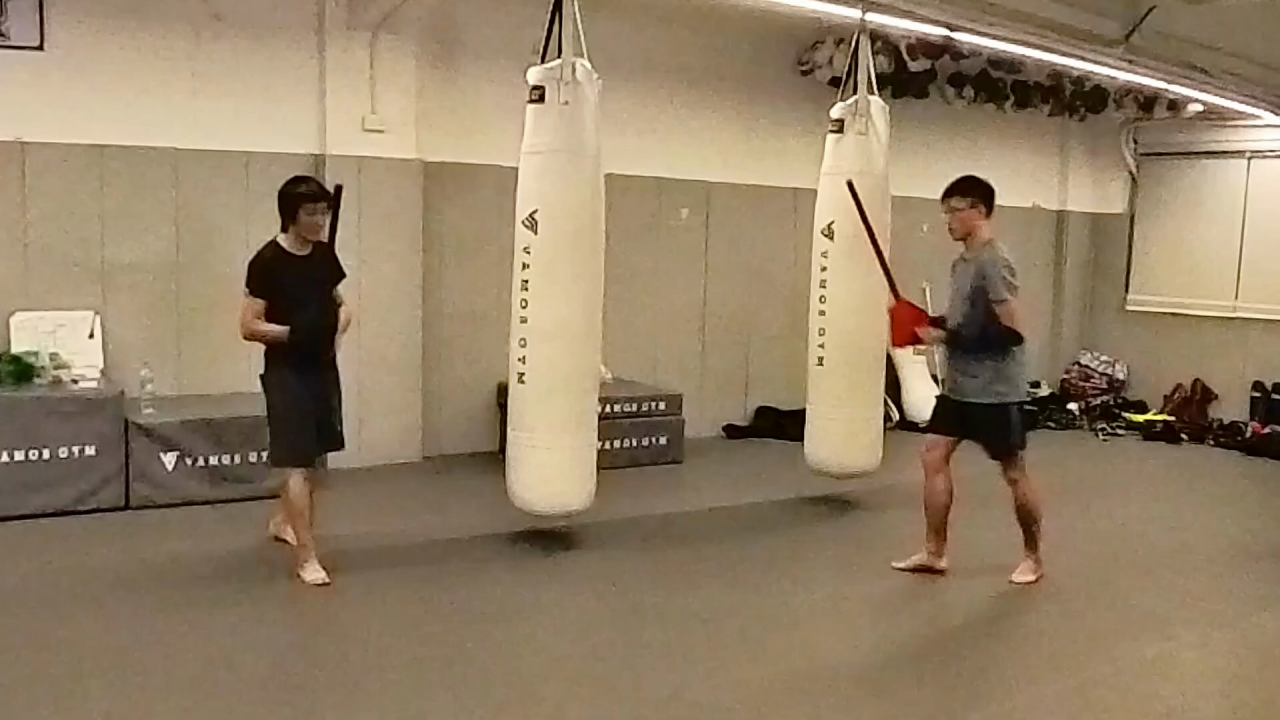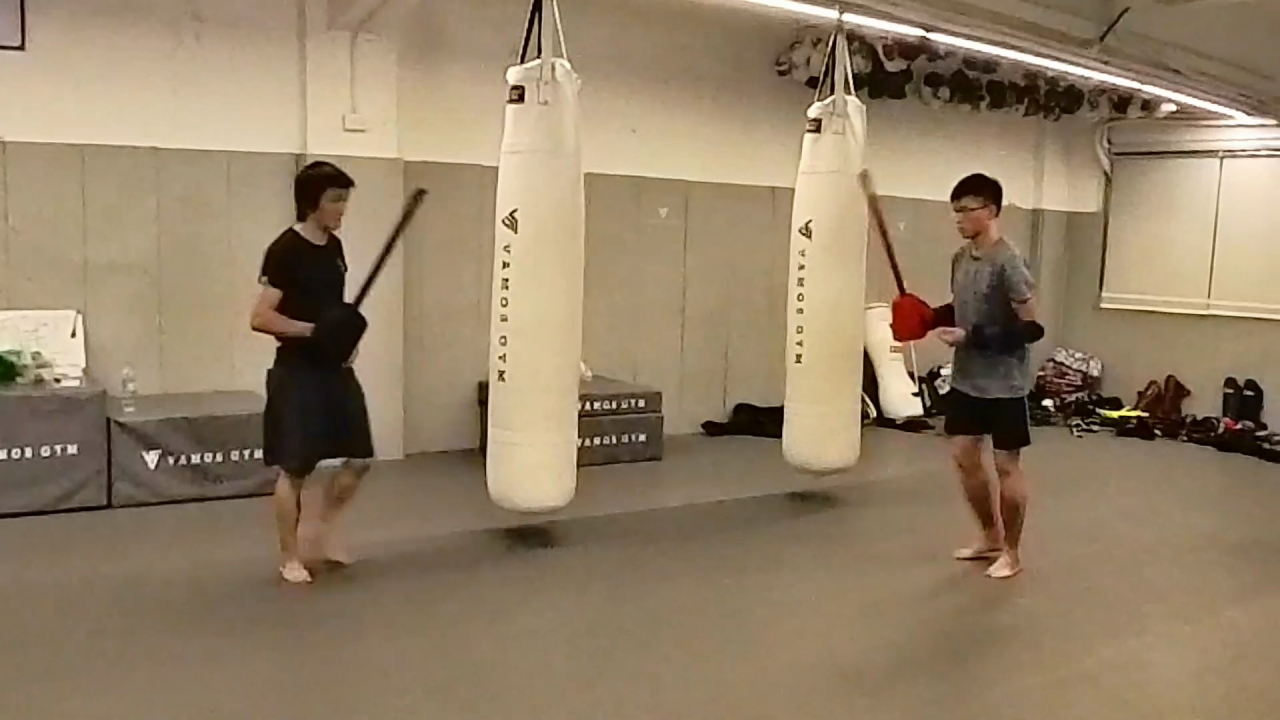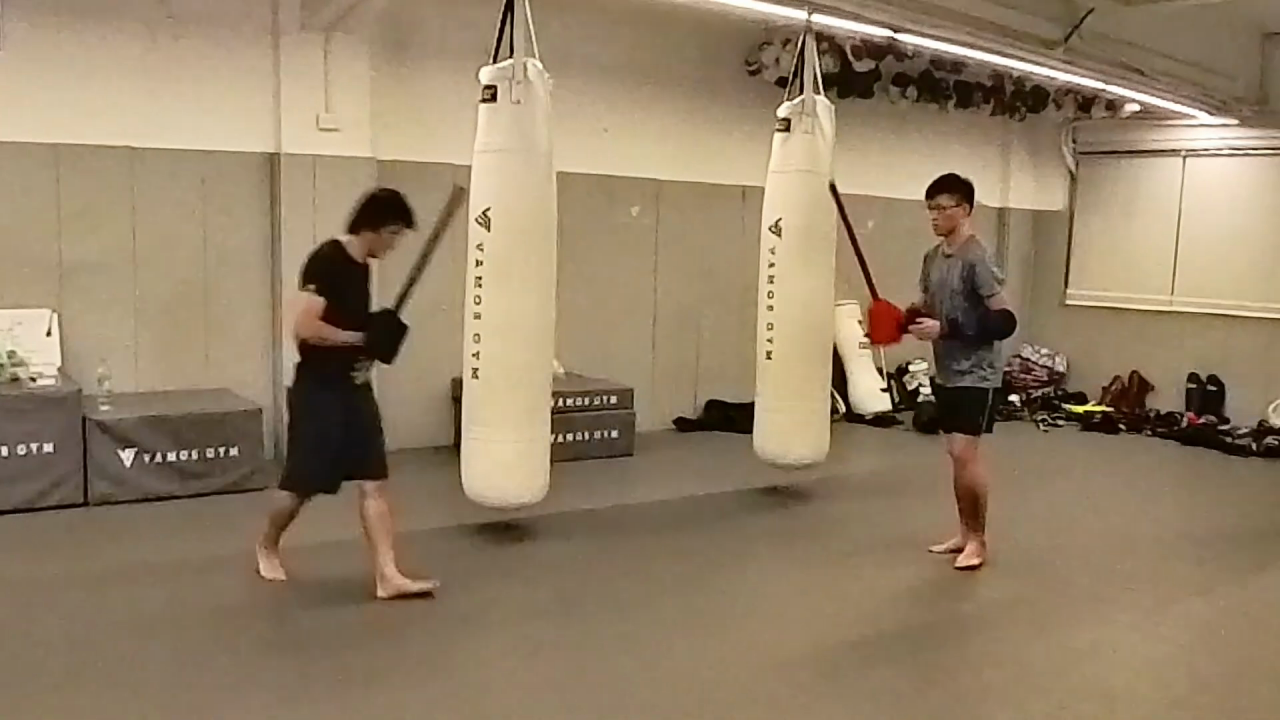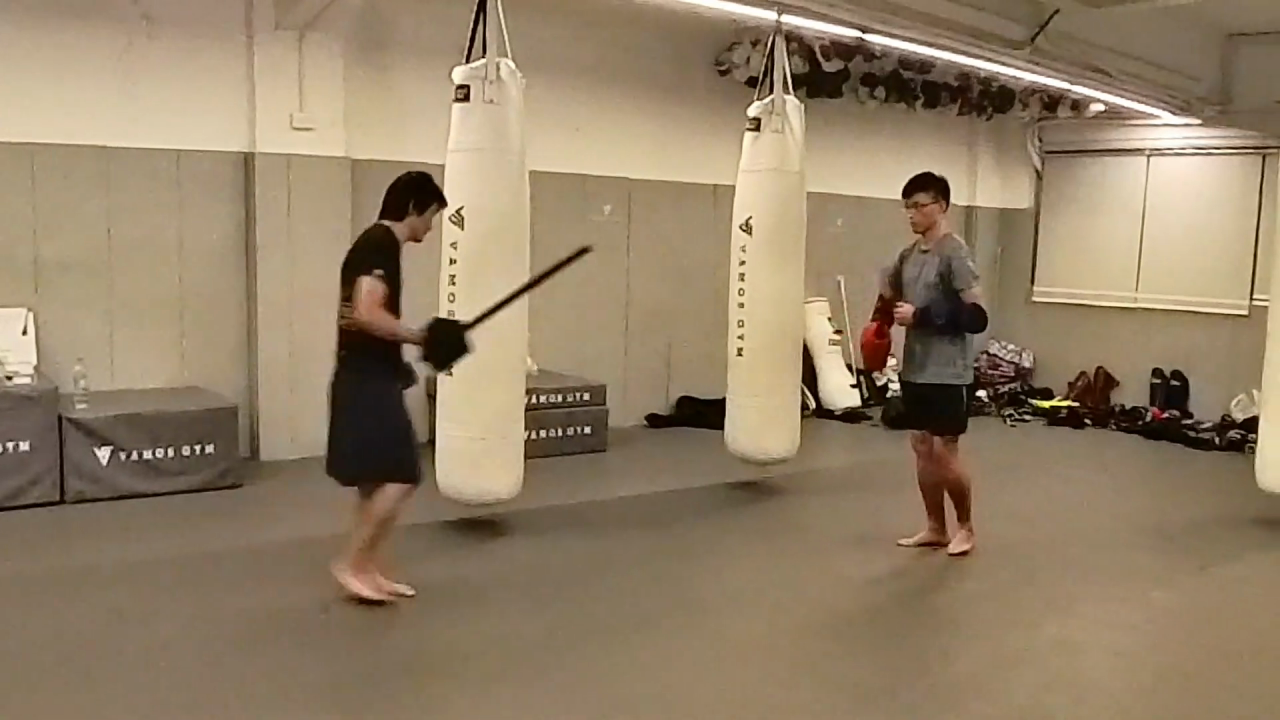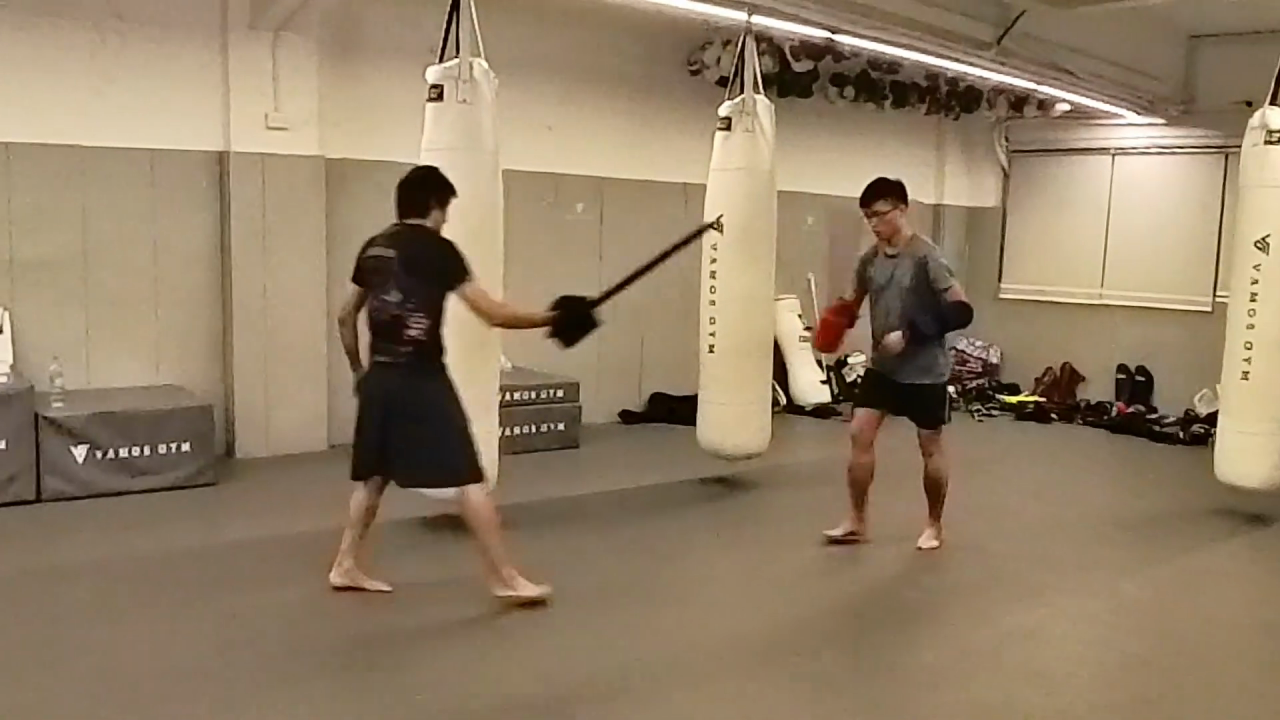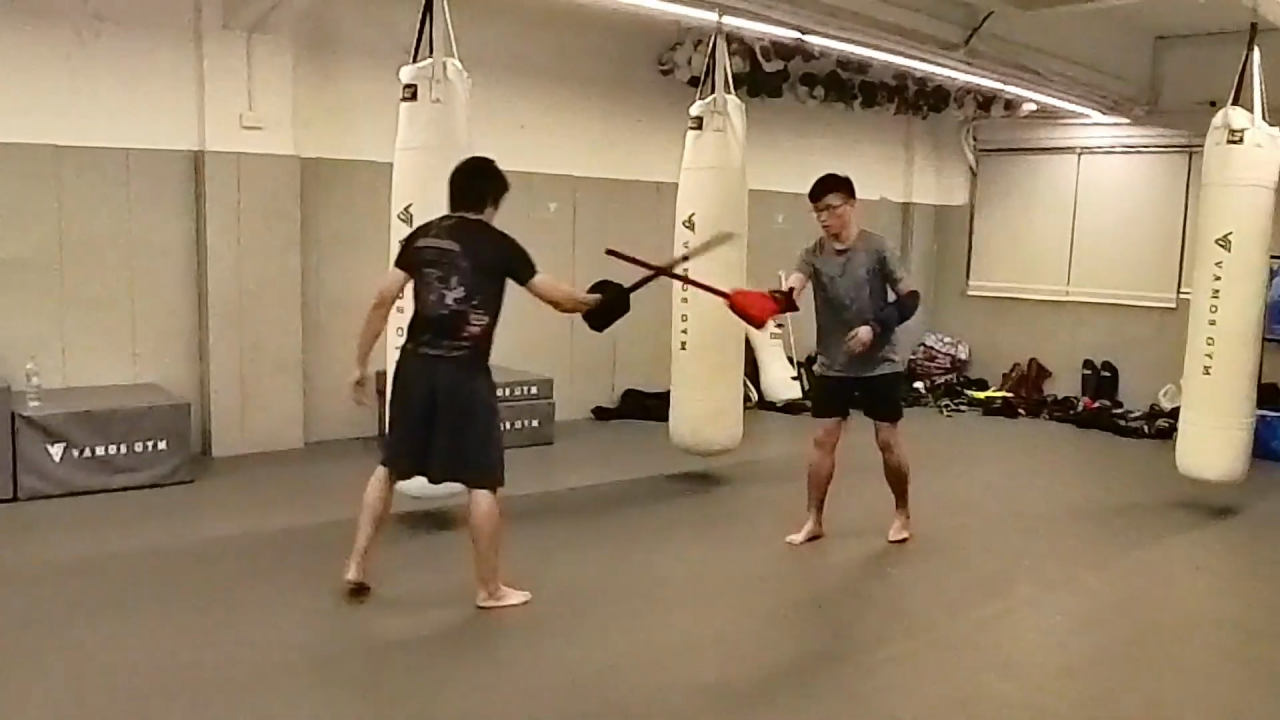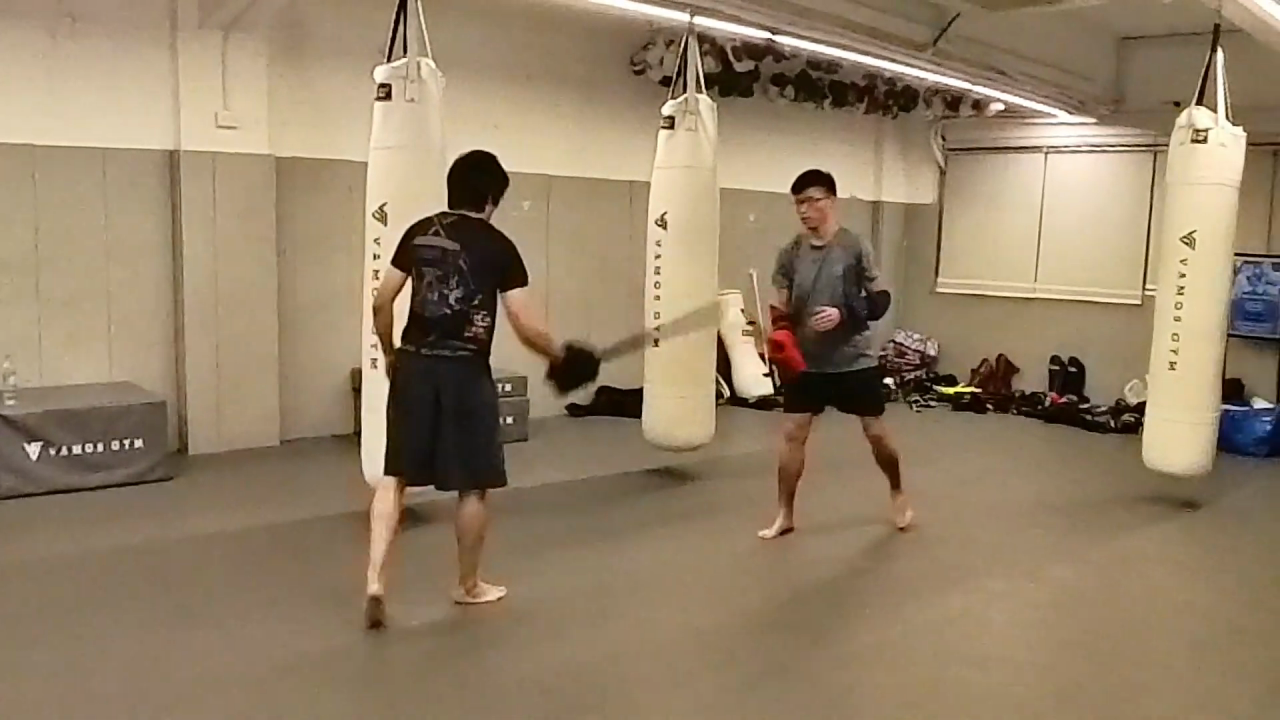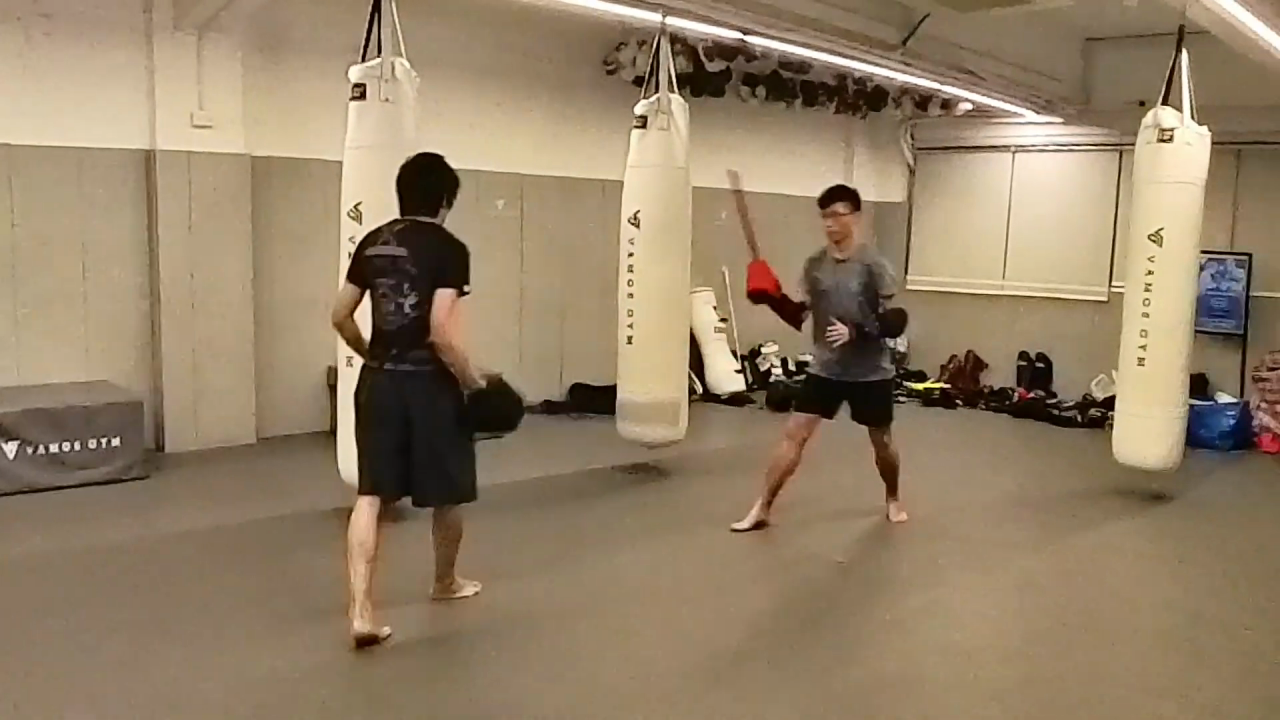
dt=0.3s
person 1, frame 1
left shoulder: (326, 255)
right shoulder: (267, 261)
left elbow: (340, 306)
right elbow: (248, 325)
left wrist: (337, 326)
right wrist: (290, 332)
left hip: (322, 369)
right hip: (286, 371)
left knee: (313, 459)
right knee: (298, 465)
left ankle: (282, 519)
right ankle: (307, 558)
person 1, frame 2
left shoulder: (334, 247)
right shoulder: (285, 250)
right elbow: (260, 318)
right wrist: (313, 331)
left hip: (336, 369)
right hip: (297, 372)
left knee: (358, 458)
right knee: (293, 470)
left ankle: (324, 531)
right ankle: (290, 557)
person 1, frame 3
left shoulder: (361, 266)
right shoulder: (327, 262)
right elbow: (304, 328)
left wrist: (363, 354)
right wrist: (358, 338)
left hip: (352, 388)
right hip: (318, 389)
left knee: (374, 482)
right knee: (303, 485)
left ankle: (389, 576)
right ankle: (268, 545)
person 1, frame 4
left shoulder: (378, 243)
right shoulder: (380, 245)
right elbow: (367, 315)
left wrist: (398, 360)
right wrist: (422, 338)
left hip: (371, 374)
right hip: (366, 378)
left knee: (377, 479)
right knee: (400, 478)
left ankle: (367, 570)
right ankle: (352, 563)
person 1, frame 5
left shoulder: (374, 247)
right shoulder: (437, 249)
left elbow: (345, 316)
right elbow: (492, 313)
left wrist: (357, 367)
right wrist: (550, 317)
left hip: (379, 375)
right hip: (421, 377)
left knee: (371, 475)
right knee: (468, 479)
left ankle: (345, 566)
right ankle: (507, 580)
person 1, frame 6
left shoulder: (421, 237)
right shoulder: (499, 246)
left elbow: (383, 301)
right elbow: (558, 298)
left wrist: (360, 362)
right wrist: (597, 300)
left hip: (416, 366)
right hip: (464, 373)
left knee: (391, 466)
right knee: (482, 483)
left ankle: (357, 564)
right ankle: (489, 588)
person 1, frame 7
left shoulder: (419, 233)
right shoulder: (498, 247)
left elbow: (382, 302)
right elbow: (527, 326)
left wrist: (391, 354)
right wrist: (559, 357)
left hip: (414, 366)
right hip: (465, 373)
left knee: (396, 474)
right knee: (472, 485)
left ankle: (375, 577)
right ankle: (469, 584)
person 1, frame 8
left shoulder: (372, 244)
right shoulder: (449, 249)
left elbow: (341, 317)
right elbow: (443, 331)
right wrist: (476, 384)
left hip: (378, 383)
right hip: (430, 384)
left knee: (371, 494)
right knee: (446, 494)
left ankle: (361, 611)
right ankle: (445, 583)
person 2, frame 1
left shoulder: (994, 264)
right shoulder: (961, 262)
left elbow: (1010, 332)
left wrist: (946, 338)
right wrist: (933, 327)
left hip: (995, 390)
right hip: (959, 386)
left knee: (1013, 473)
right knee: (933, 459)
left ankle: (1033, 558)
right ankle: (933, 552)
person 2, frame 2
left shoulder: (1008, 263)
right shoulder: (960, 258)
left elbow: (1031, 328)
left wrist: (971, 336)
right wrist: (928, 319)
left hip: (1004, 384)
right hip: (966, 380)
left knee: (1006, 466)
right knee: (964, 458)
left ankle: (1010, 553)
right ankle: (989, 537)
person 2, frame 3
left shoulder: (978, 259)
right shoulder: (932, 257)
left elbow: (1004, 321)
left wrist: (947, 329)
right wrist: (908, 321)
left hip: (976, 374)
right hip: (946, 372)
left knee: (966, 453)
right knee: (956, 453)
left ankle: (977, 542)
right ankle: (967, 533)
person 2, frame 4
left shoulder: (955, 254)
right shoulder: (908, 255)
left elbow: (976, 316)
right elbow: (889, 298)
left wrist: (920, 315)
left hip: (947, 373)
right hip: (914, 369)
left knee: (945, 452)
right knee: (922, 449)
left ankle: (965, 527)
right ankle: (935, 528)
person 2, frame 5
left shoulder: (926, 256)
right shoulder: (870, 259)
left elbow: (961, 310)
right elbow: (851, 306)
left wrist: (911, 333)
right wrist: (837, 319)
left hip: (926, 370)
right hip: (883, 367)
left knee: (931, 447)
right knee: (860, 435)
left ankle: (934, 524)
right ankle: (856, 520)
person 2, frame 6
left shoulder: (876, 250)
right shoulder: (813, 254)
left elbow: (908, 299)
right elbow: (793, 287)
left wrist: (874, 327)
left hip: (879, 364)
right hip: (833, 367)
left knee: (888, 442)
right knee: (823, 441)
left ankle: (902, 514)
right ankle: (814, 521)
person 2, frame 7
left shoulder: (854, 247)
right shoulder: (790, 253)
left elbow: (879, 299)
right elbow: (783, 308)
left wrist: (845, 314)
left hip: (854, 360)
right hip: (807, 361)
left knee: (876, 433)
right knee: (793, 435)
left ankle: (898, 494)
right ankle: (785, 515)
person 2, frame 8
left shoulder: (874, 264)
right shoulder: (815, 264)
right elbow: (801, 312)
left wrist: (856, 332)
left hip: (870, 372)
right hip: (825, 369)
left knee: (881, 441)
right knee: (794, 435)
left ankle: (893, 499)
right ankle: (761, 509)
